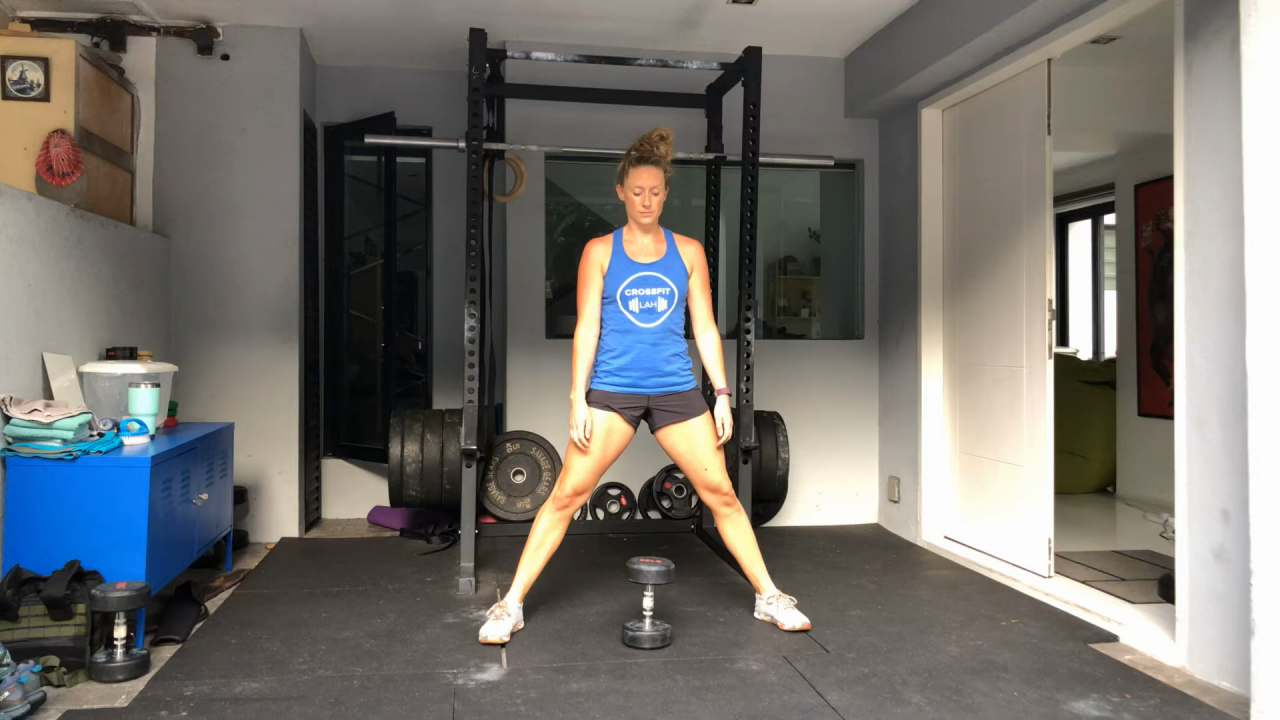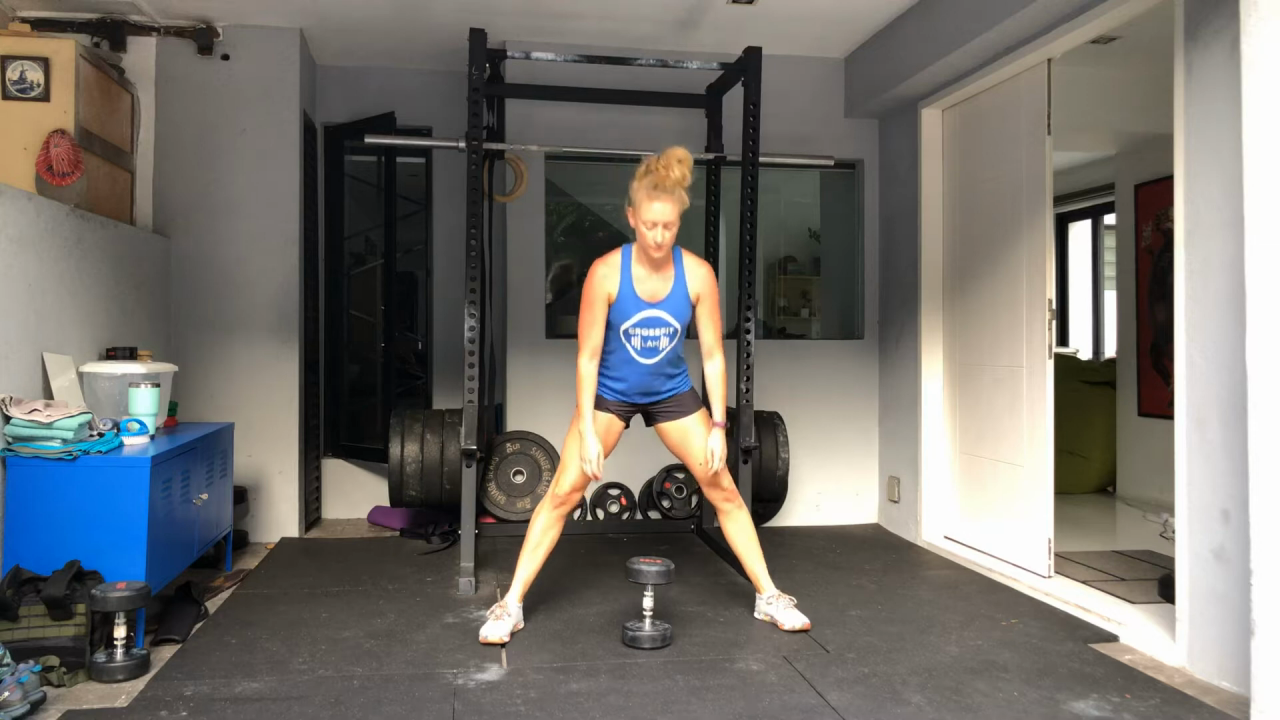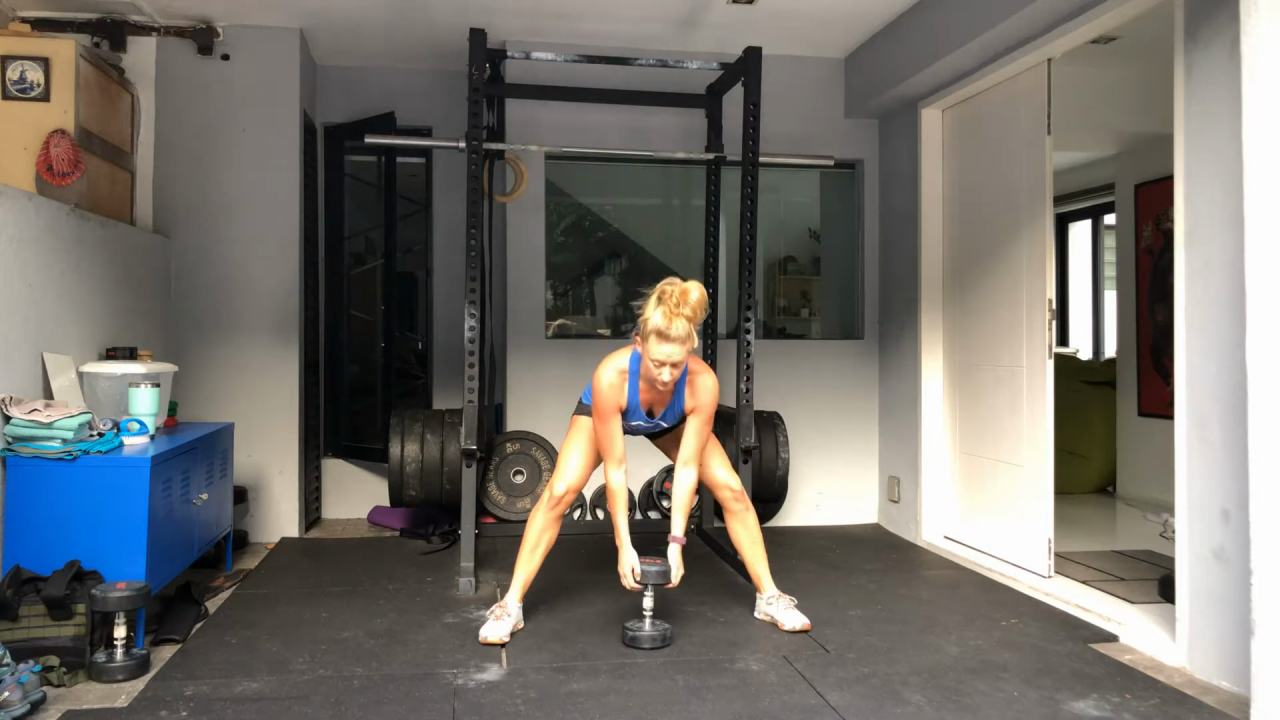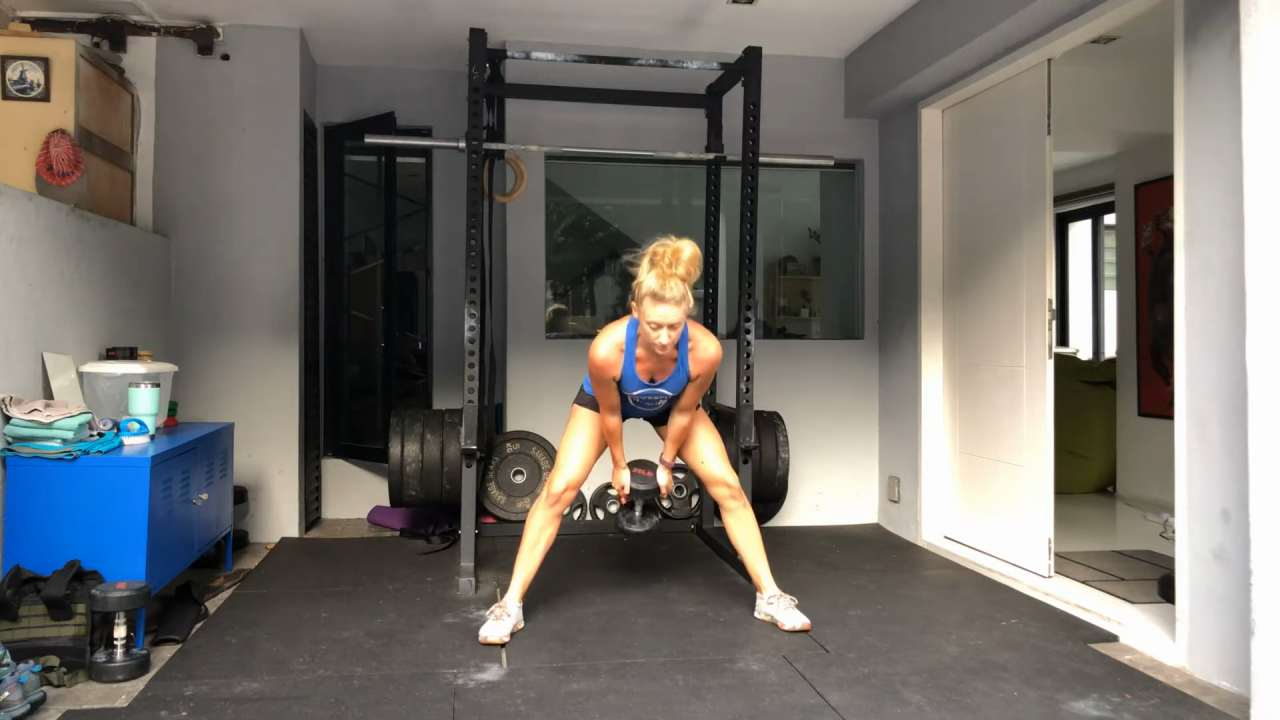
dt=0.7s
person 1, frame 1
left shoulder: (688, 251)
right shoulder: (600, 251)
left elbow: (704, 326)
right elbow: (587, 328)
left wrist: (722, 393)
right wrist: (577, 399)
left hip: (676, 391)
right hip: (613, 391)
left knee: (720, 493)
right knee: (568, 494)
left ankle: (768, 596)
right ankle: (511, 604)
person 1, frame 2
left shoulder: (698, 273)
right shoulder: (606, 272)
left elbow: (713, 355)
right elbow: (588, 357)
left wrist: (718, 426)
right wrist: (587, 432)
left hip: (672, 394)
right hip: (610, 395)
left knee: (722, 488)
right knee: (563, 492)
left ankle: (769, 596)
right ankle: (511, 604)
person 1, frame 3
left shoulder: (703, 383)
right shoulder: (611, 376)
left elbow: (687, 468)
right elbow: (615, 468)
left wrist: (676, 541)
right wrist: (624, 545)
left hip: (672, 422)
right hip: (602, 413)
left knee: (731, 489)
right knee: (560, 492)
left ankle: (768, 597)
right ankle: (511, 605)
person 1, frame 4
left shoulder: (705, 349)
right shoulder: (607, 348)
left elbow: (683, 412)
right elbow: (610, 413)
left wrist: (666, 464)
right wrist: (619, 465)
left hip: (671, 405)
right hip: (603, 400)
left knee: (727, 486)
right knee: (559, 489)
left ankle: (769, 596)
right ankle: (511, 604)
